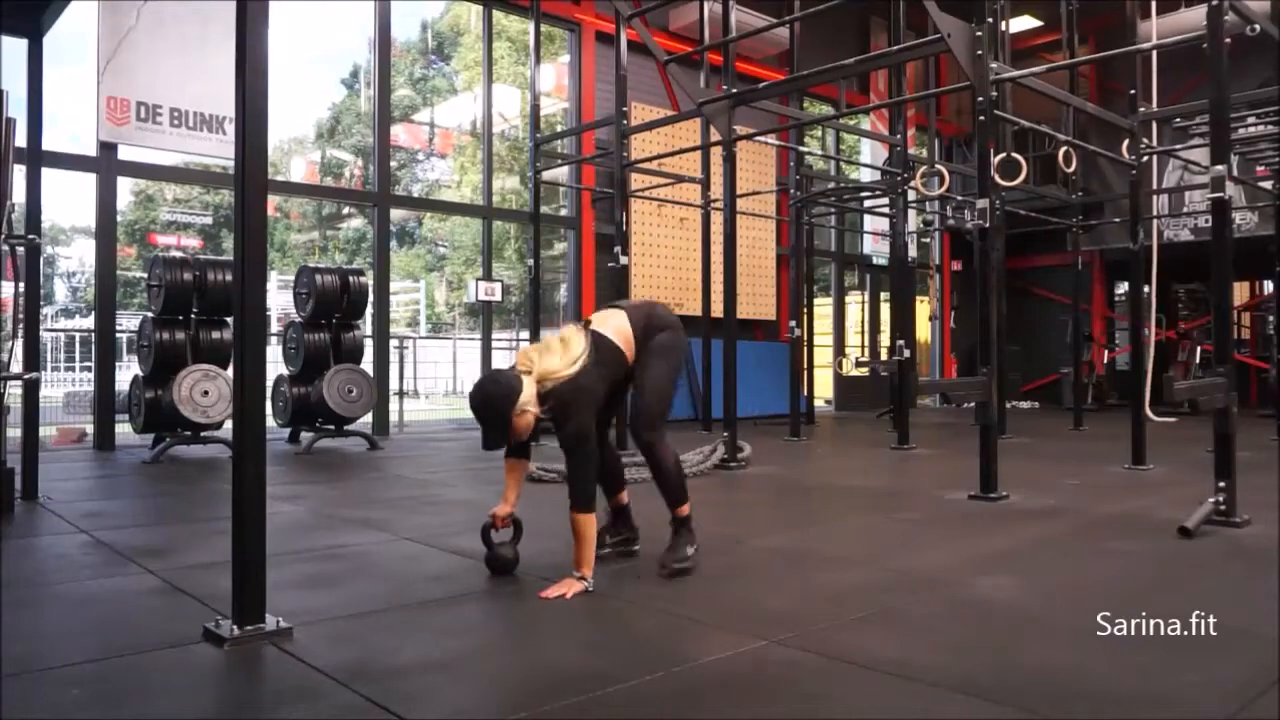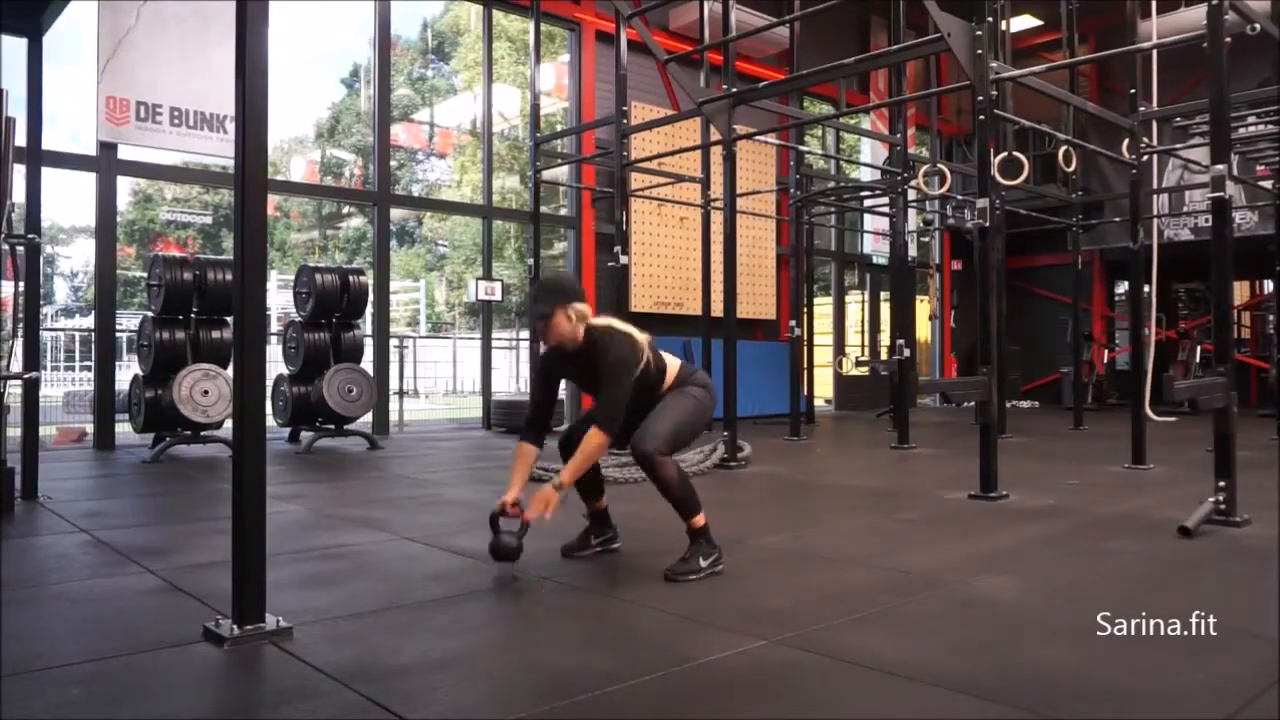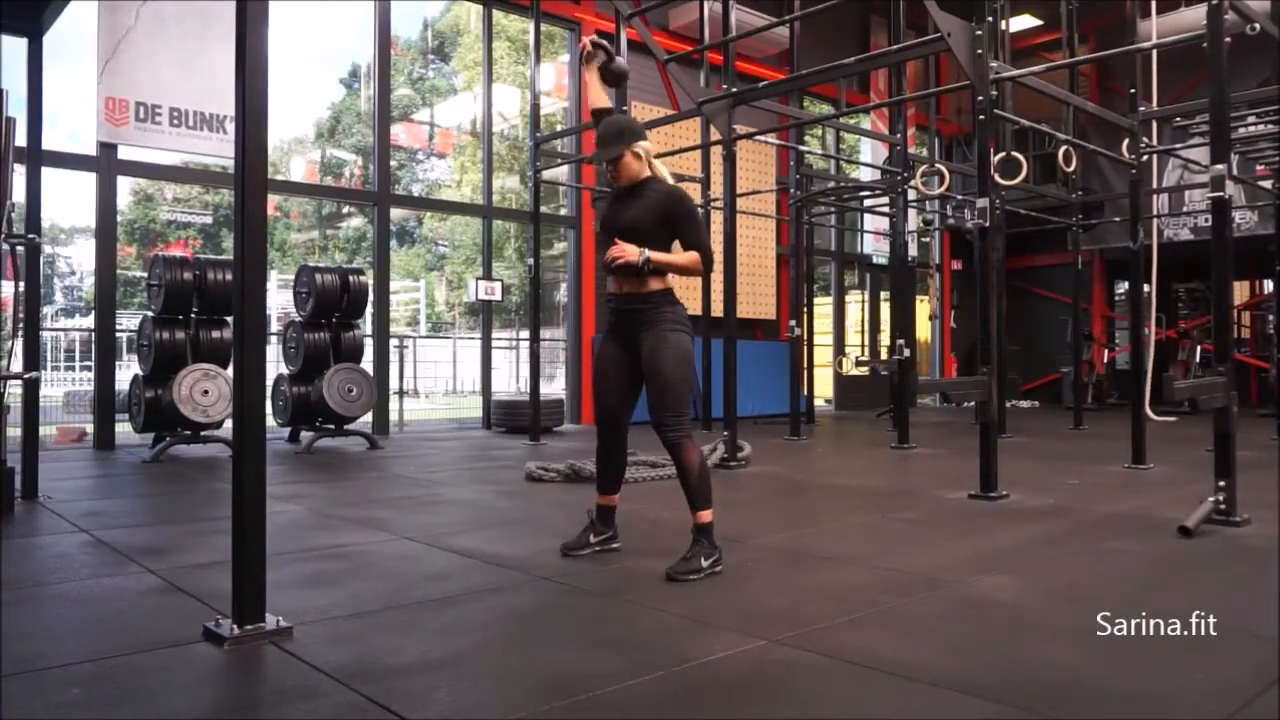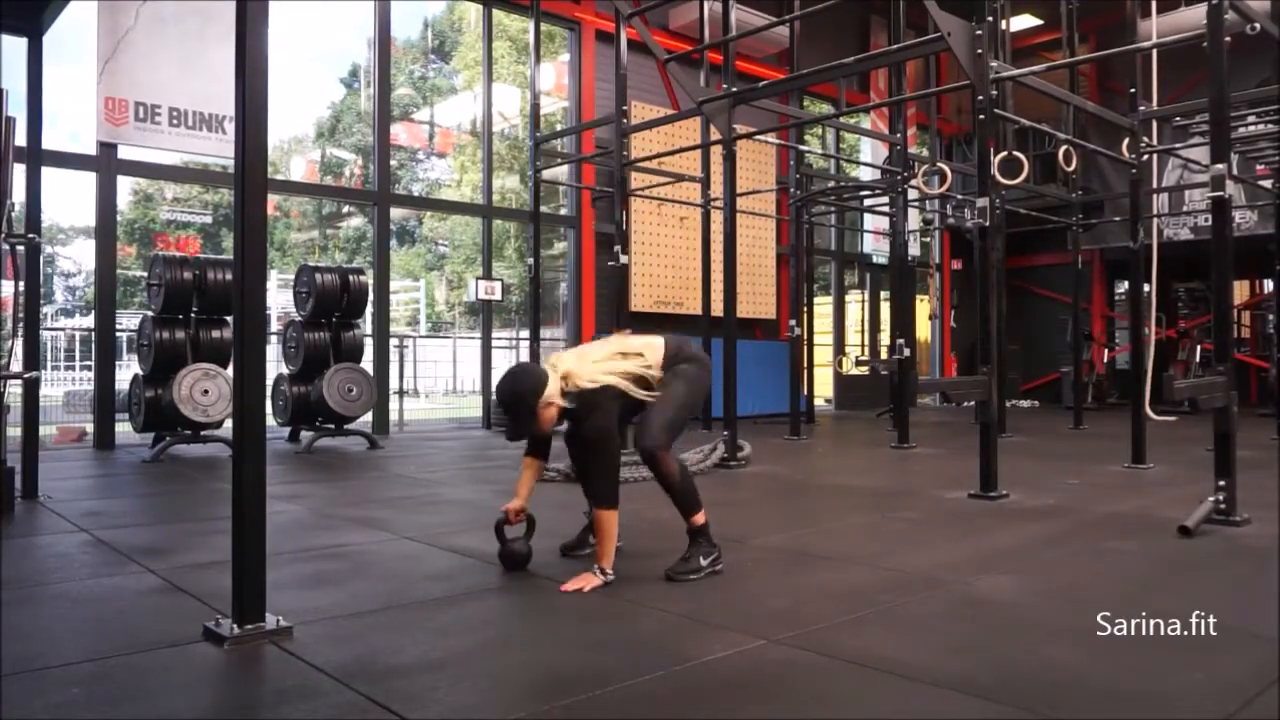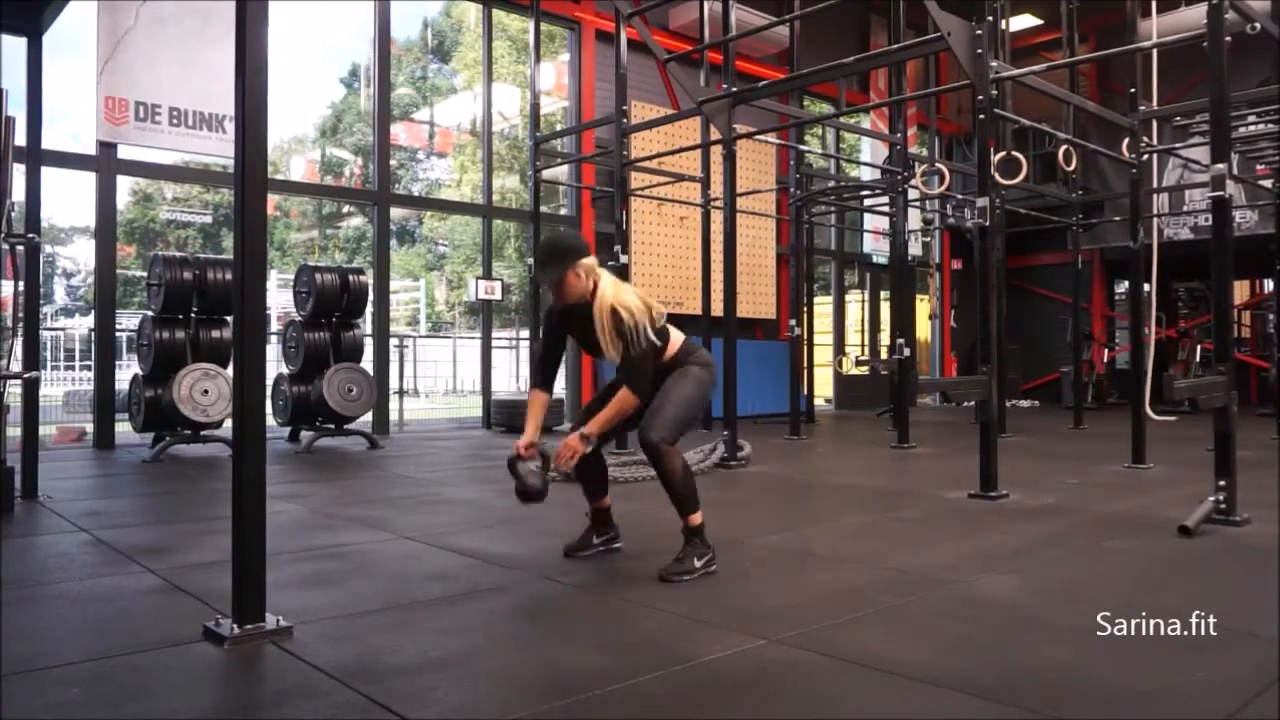
dt=1s
person 1, frame 1
left shoulder: (570, 402)
right shoulder: (519, 384)
left elbow: (583, 484)
right elbow: (517, 446)
left wrist: (582, 576)
right wrist: (509, 502)
left hip: (656, 330)
right hip: (619, 330)
left knee: (646, 436)
right knee: (592, 441)
left ankle: (683, 532)
right ankle: (623, 529)
person 1, frame 2
left shoulder: (612, 345)
right shoulder: (555, 358)
left elbow: (606, 425)
right elbow: (535, 428)
left wrist: (559, 486)
right wrist: (514, 489)
left hip: (689, 390)
right hip: (646, 401)
left knee: (648, 448)
right knee: (572, 444)
left ankle: (706, 546)
right ankle: (602, 529)
person 1, frame 3
left shoulder: (670, 197)
right shoulder: (620, 191)
left elbow: (702, 260)
right elbow: (598, 120)
left wrist: (645, 255)
right wrist: (591, 67)
left hip: (660, 319)
right hip: (617, 323)
left knee: (672, 428)
right knee: (608, 424)
left ankle: (707, 542)
right ankle: (604, 525)
person 1, frame 4
left shoulder: (595, 405)
right shoulder: (547, 389)
left elbow: (605, 484)
right elbow: (536, 448)
left wrist: (603, 570)
right wrist: (520, 500)
left hip: (684, 363)
right hip: (651, 367)
left knee: (652, 445)
right knee: (577, 439)
left ankle: (704, 545)
right ankle: (599, 529)
person 1, frame 5
left shoulder: (621, 309)
right shoulder: (560, 314)
left elbow: (637, 385)
right elbow: (543, 376)
left wrist: (587, 434)
right wrist: (531, 433)
left hip: (688, 367)
right hip: (639, 375)
left knee: (655, 438)
right knee: (580, 440)
left ankle: (700, 546)
right ankle: (605, 529)
